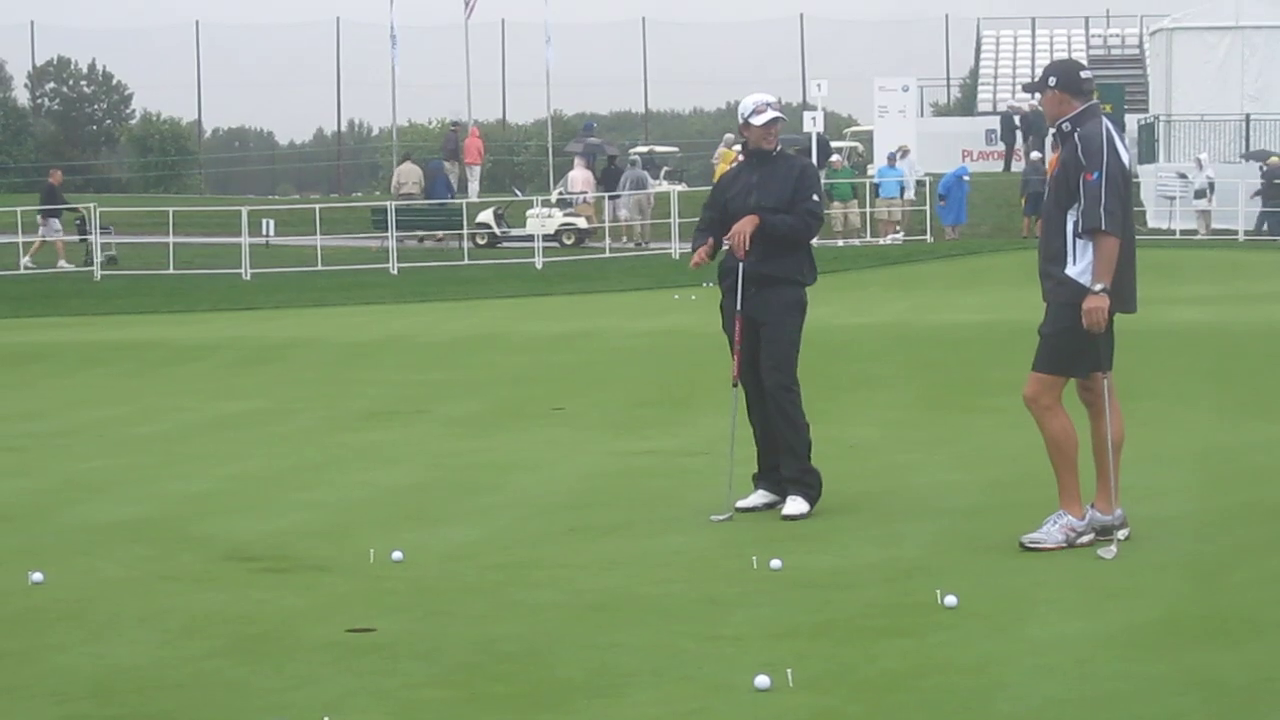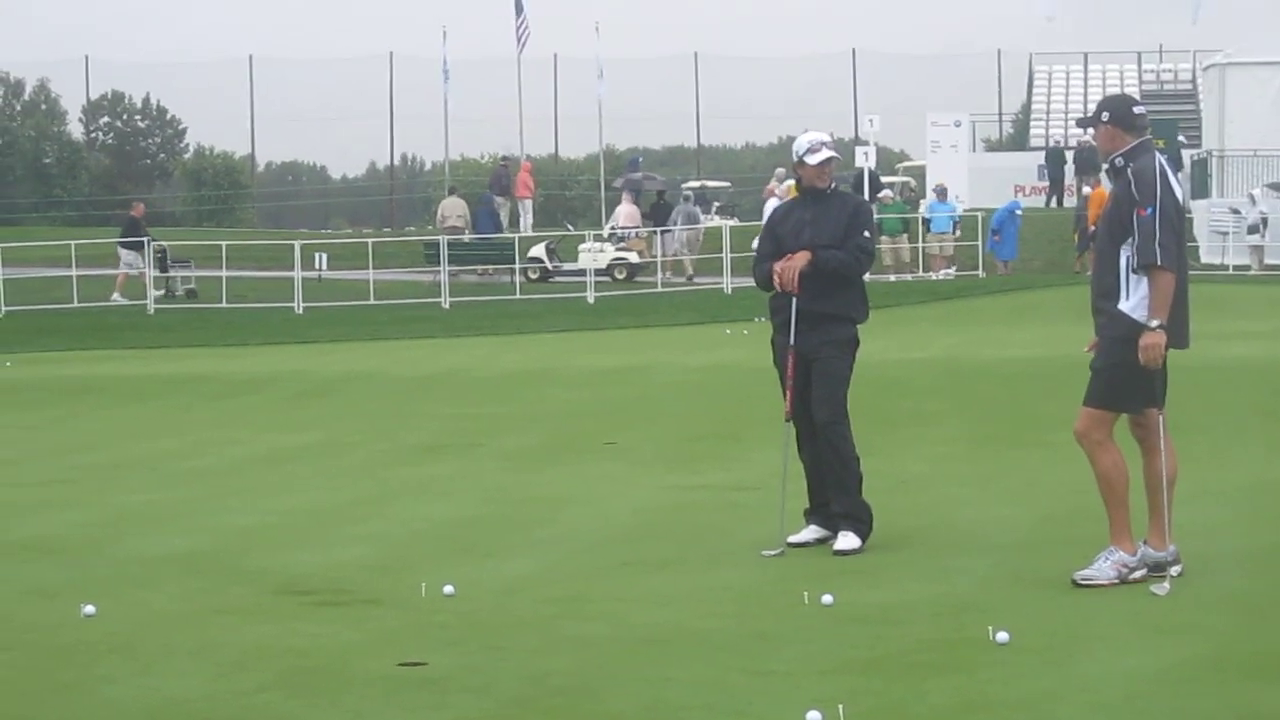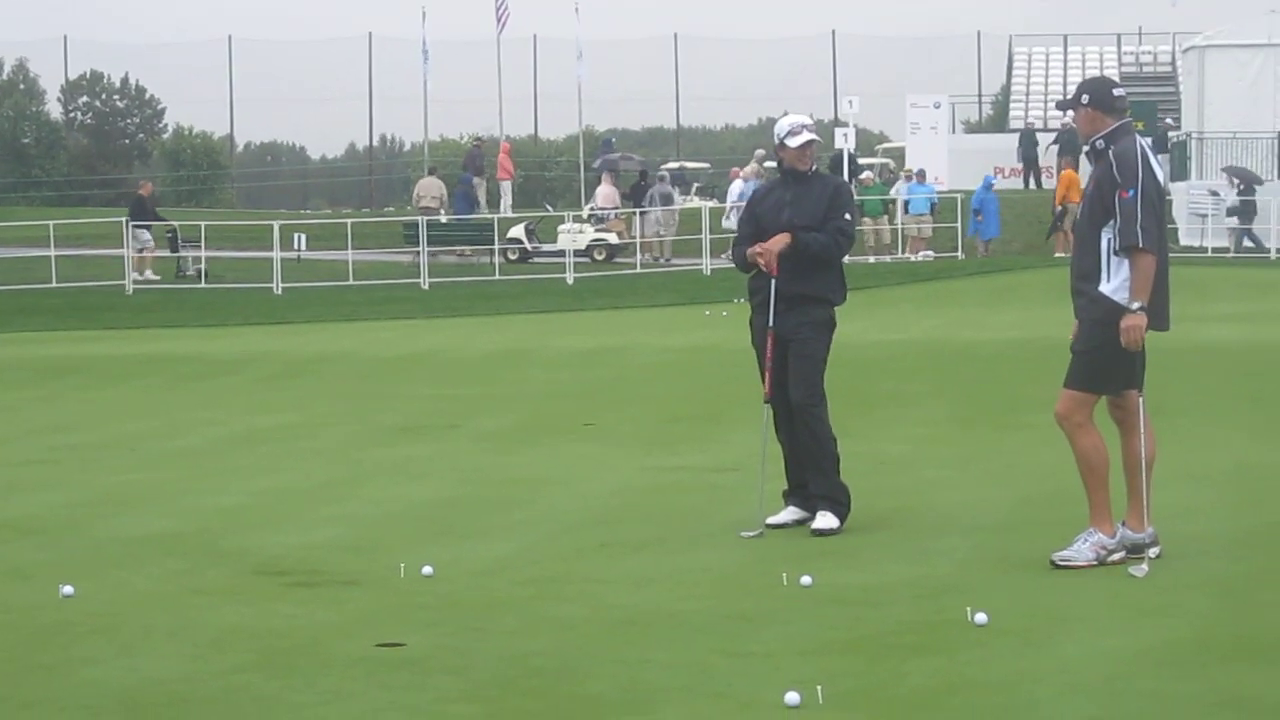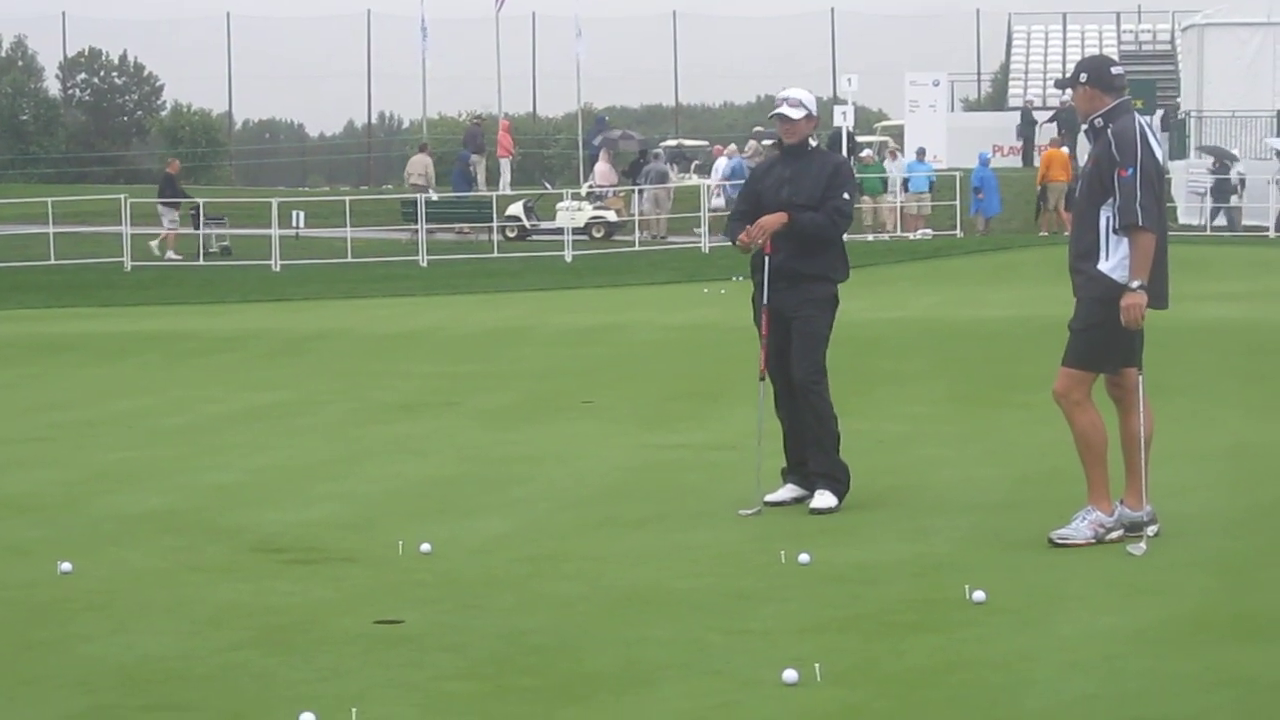
dt=0.5s
person 1, frame 1
left shoulder: (1092, 139)
right shoulder: (1085, 138)
left elbow: (1107, 222)
left wrist: (1099, 289)
left hip: (1083, 291)
right hip: (1080, 288)
left knee: (1040, 395)
right knee: (1094, 392)
left ankle: (1073, 514)
right ankle: (1106, 511)
person 1, frame 2
left shoulder: (1145, 174)
right shoulder: (1137, 172)
left elbow: (1162, 257)
left wrist: (1155, 324)
right wrist: (1111, 326)
left hip: (1138, 326)
right hip: (1131, 325)
left knee: (1092, 429)
right knee: (1147, 428)
left ankle: (1125, 551)
right ankle: (1159, 548)
person 1, frame 3
left shoulder: (1126, 157)
right shoulder: (1116, 155)
left elbow: (1143, 240)
left wrist: (1136, 307)
left hip: (1118, 308)
right hip: (1110, 307)
left knee: (1073, 411)
right knee: (1126, 411)
left ankle: (1104, 534)
right ankle: (1137, 530)
person 1, frame 4
left shoulder: (1124, 136)
right shoulder: (1114, 134)
left elbow: (1143, 218)
left wrist: (1137, 285)
left hip: (1116, 287)
right hip: (1110, 285)
left knee: (1070, 389)
right knee: (1123, 390)
left ankle: (1103, 511)
right ankle: (1135, 509)
person 2, frame 1
left shoulder: (800, 171)
right shoulder: (730, 179)
left elbow: (807, 223)
right elbow: (707, 227)
left wrist: (759, 220)
right wrist: (703, 247)
left hip: (782, 292)
right hip: (738, 293)
left knee: (779, 384)
right knee: (754, 387)
left ankle: (801, 485)
right ankle: (771, 481)
person 2, frame 2
left shoulder: (853, 208)
right shoulder: (782, 215)
left elbow: (859, 259)
right elbow: (760, 272)
left wrist: (812, 257)
right wrist: (775, 269)
left hip: (834, 329)
right hip: (788, 330)
left knee: (830, 419)
right knee: (804, 424)
left ankle: (852, 520)
right ankle: (822, 516)
person 2, frame 3
left shoulder: (833, 190)
right shoulder: (762, 196)
left elbow: (838, 242)
right elbow: (740, 249)
left wrist: (791, 238)
right wrist: (750, 253)
left hip: (811, 310)
right hip: (767, 310)
left knee: (806, 400)
right knee: (781, 405)
left ankle: (831, 501)
right ankle: (801, 497)
person 2, frame 4
left shoulder: (834, 167)
right shoulder: (764, 171)
left elbow: (836, 222)
right elbow: (739, 217)
left wrist: (787, 219)
right wrist: (742, 236)
left hip: (814, 288)
right hip: (769, 288)
left knee: (809, 378)
right knee: (783, 382)
left ankle: (830, 480)
right ankle: (800, 475)
